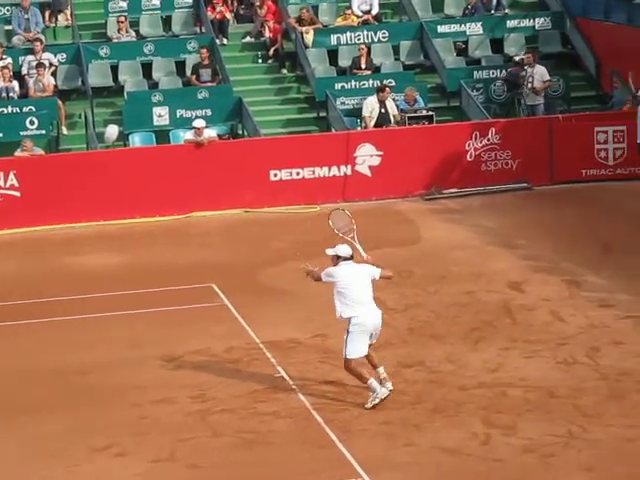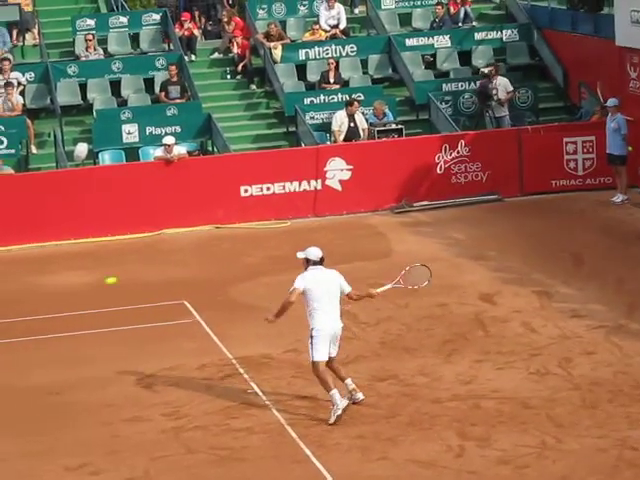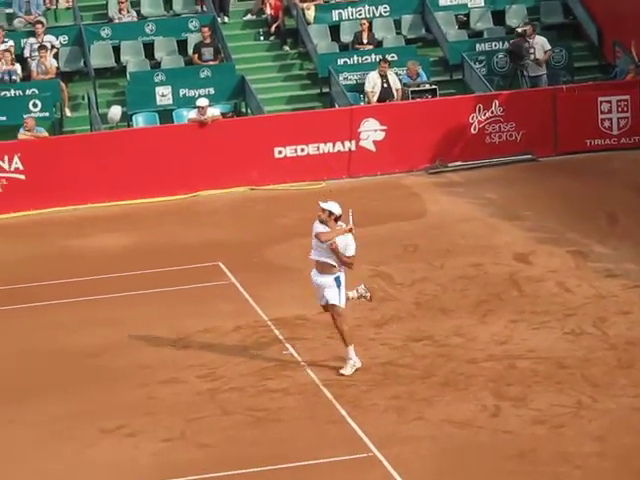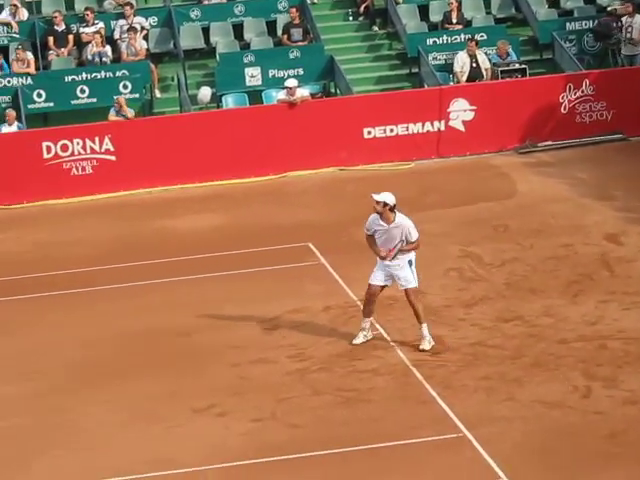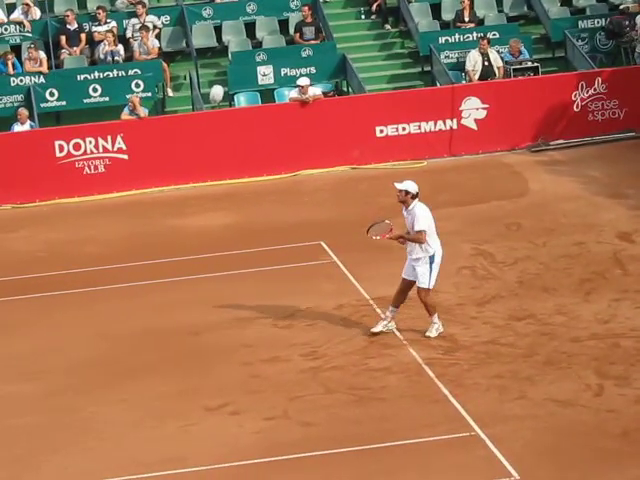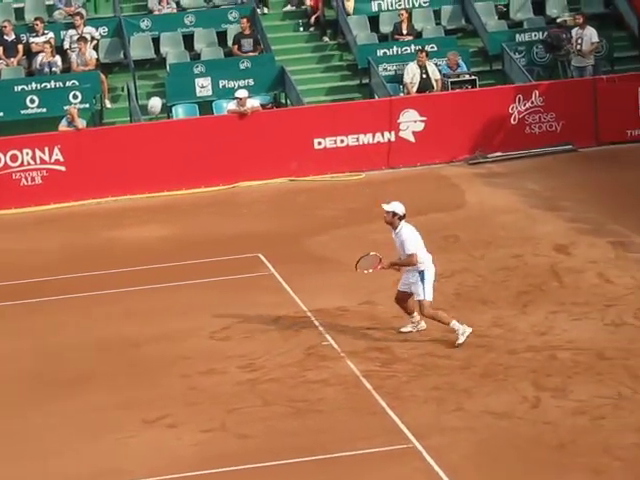
dt=0.4s
person 1, frame 1
left shoulder: (334, 272)
right shoulder: (363, 268)
left elbow: (316, 278)
right elbow: (389, 274)
left wrist: (310, 271)
right wrist: (371, 264)
left hip: (359, 321)
right hip: (375, 317)
left knee: (351, 364)
right knee: (365, 348)
left ankle: (378, 390)
right ankle: (384, 381)
person 1, frame 2
left shoulder: (304, 278)
right shoulder: (335, 275)
left elbow: (290, 299)
right elbow: (353, 296)
left wrist: (276, 316)
right wrist: (369, 294)
left hip: (320, 329)
right hip: (335, 325)
left knee: (319, 368)
right knee: (331, 362)
left ankle: (338, 402)
right ankle: (355, 392)
person 1, frame 3
left shoulder: (347, 238)
right shoulder: (319, 225)
left elbow: (350, 264)
right elbow: (322, 238)
left wrist: (338, 251)
right wrist: (342, 230)
left hip: (333, 279)
right hip: (318, 276)
left knee: (338, 317)
right knee: (329, 308)
left ankle: (352, 359)
right ankle: (358, 293)
person 1, frame 4
left shoulder: (405, 223)
right shoulder: (373, 220)
left elbow: (416, 244)
right elbow: (369, 236)
left wrist: (397, 250)
right wrist: (377, 251)
left hip: (403, 263)
right hip: (384, 262)
left knee: (412, 298)
right knee: (370, 296)
left ankle: (426, 336)
right ankle: (365, 331)
person 1, frame 5
left shoulder: (420, 211)
right shoulder: (408, 209)
left elbow: (421, 238)
left wrist: (400, 236)
right wrist: (405, 238)
left hip: (428, 257)
right hip: (414, 255)
left knee: (423, 295)
right knee: (403, 289)
left ankle: (436, 323)
right ankle: (387, 321)
person 1, frame 6
left shoulder: (406, 232)
right shoulder: (397, 230)
left elbow: (412, 261)
left wrist: (392, 264)
right wrist: (398, 263)
left hip: (422, 272)
right hip: (412, 271)
left knee: (426, 311)
right knee: (400, 299)
left ankle: (460, 329)
right ankle: (416, 322)
